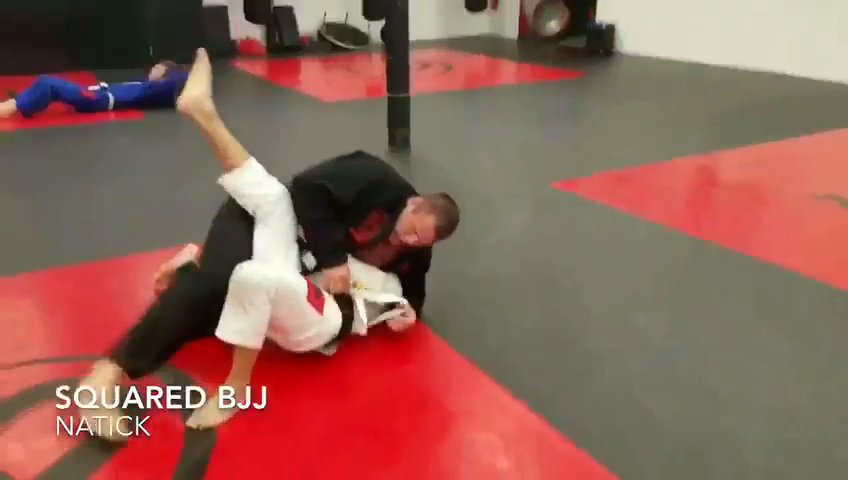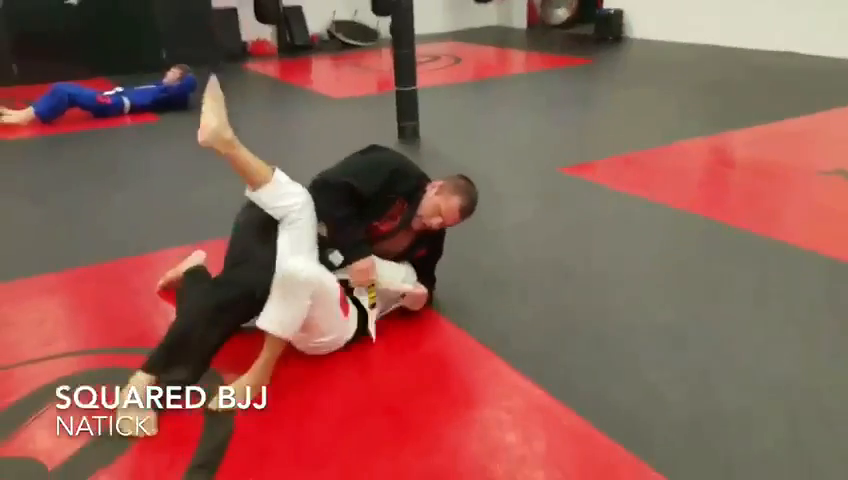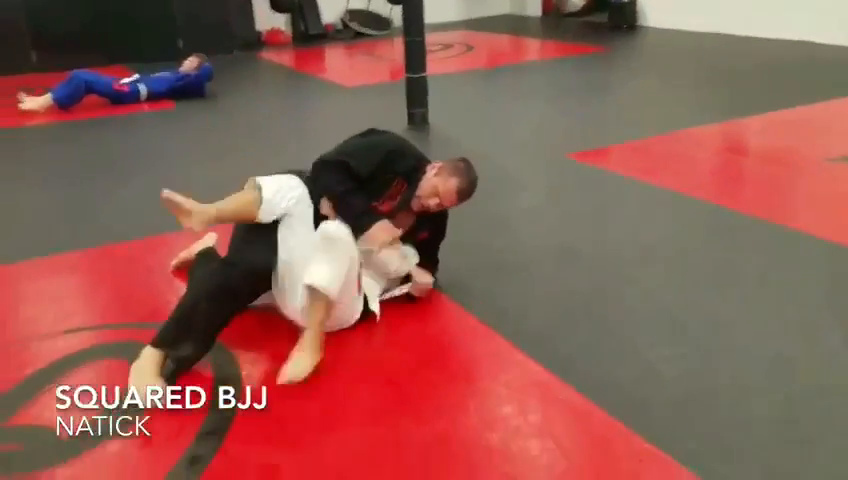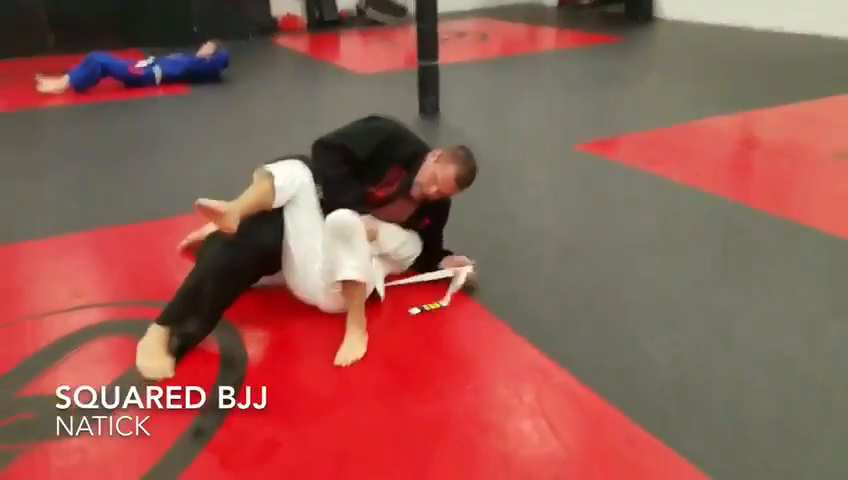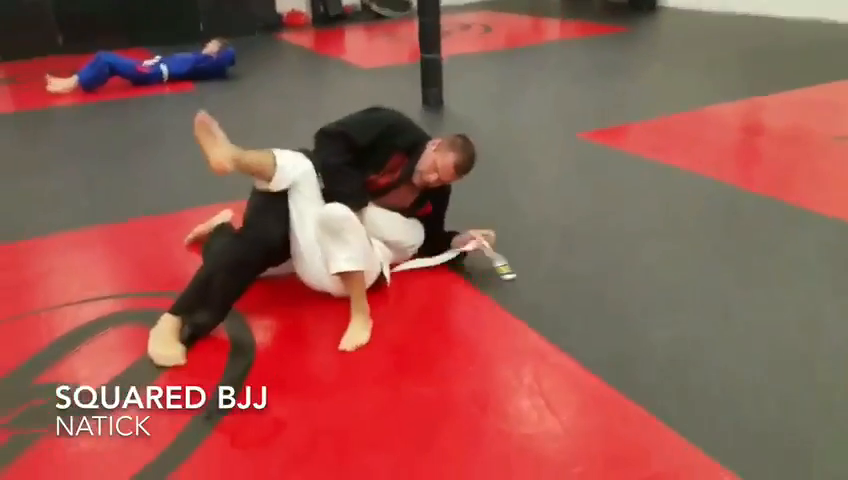
dt=0.2s
person 1, frame 1
left shoulder: (411, 254)
right shoulder: (377, 182)
left elbow: (407, 292)
right elbow: (308, 189)
left wrist: (404, 309)
right wrist: (331, 259)
person 1, frame 2
left shoulder: (428, 238)
right shoulder: (392, 169)
left elbow: (417, 277)
right elbow: (330, 190)
left wrist: (417, 294)
right wrist: (355, 257)
right hip: (282, 224)
person 1, frame 3
left shoulder: (432, 219)
right shoulder: (392, 153)
left elbow: (422, 260)
right elbow: (329, 171)
left wrist: (422, 276)
right wrist: (366, 225)
right hip: (285, 214)
person 1, frame 4
left shoulder: (433, 206)
right shoulder: (391, 140)
left elbow: (423, 250)
right elbow: (327, 151)
left wrist: (444, 263)
right wrist: (357, 213)
right hip: (290, 197)
right knee: (247, 252)
right ankle: (162, 333)
person 1, frame 5
left shoulder: (434, 195)
right shoulder: (393, 129)
left elbow: (428, 239)
right elbow: (330, 140)
left wrist: (458, 241)
right wrist: (351, 201)
right hip: (299, 187)
right knee: (257, 244)
left ankle: (223, 232)
right ankle: (174, 321)
person 2, frame 1
left shoulder: (158, 91)
right shoulder: (145, 84)
left elbow: (180, 79)
left hip: (101, 99)
right hip: (100, 92)
left knee: (49, 85)
right knee: (46, 81)
person 2, frame 2
left shoulder: (170, 94)
right shoulder: (160, 87)
left elbow: (191, 82)
left hip: (116, 104)
right hip: (114, 98)
left knee: (65, 92)
right knee: (64, 89)
left ankle: (29, 116)
right ankle: (28, 112)
person 2, frame 3
left shoulder: (188, 83)
right shoulder: (177, 75)
left elbow: (207, 71)
left hip: (132, 92)
right hip: (129, 85)
left knee: (83, 79)
right knee: (81, 75)
left ankle: (46, 103)
right ankle: (45, 99)
person 2, frame 4
left shoulder: (202, 67)
right shoulder: (192, 59)
left elbow: (223, 57)
left hip: (147, 75)
right hip: (144, 69)
left knee: (99, 62)
right knee: (97, 58)
left ankle: (64, 84)
right ankle: (63, 81)
person 2, frame 5
left shoulder: (207, 64)
right shoulder: (198, 57)
left elbow: (229, 55)
left hip: (154, 73)
right hip: (152, 67)
left knee: (106, 61)
right knee: (105, 57)
left ankle: (72, 84)
right ankle: (71, 81)
